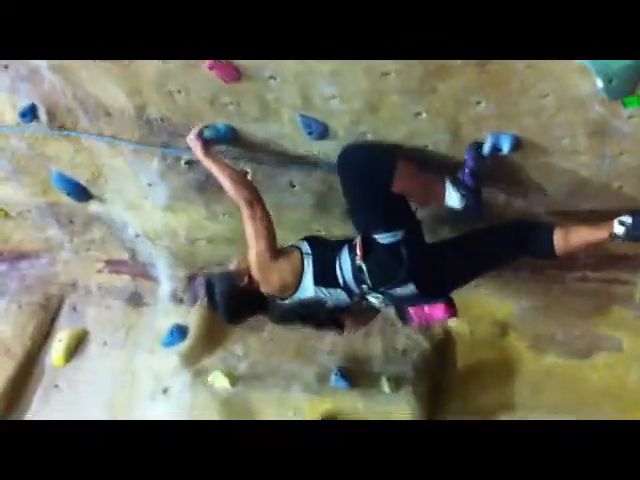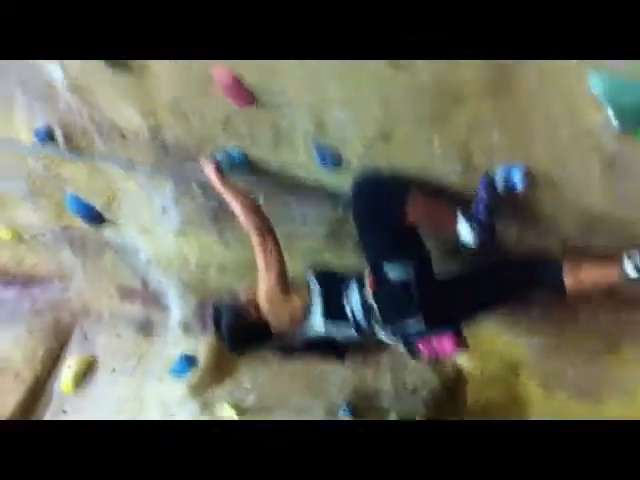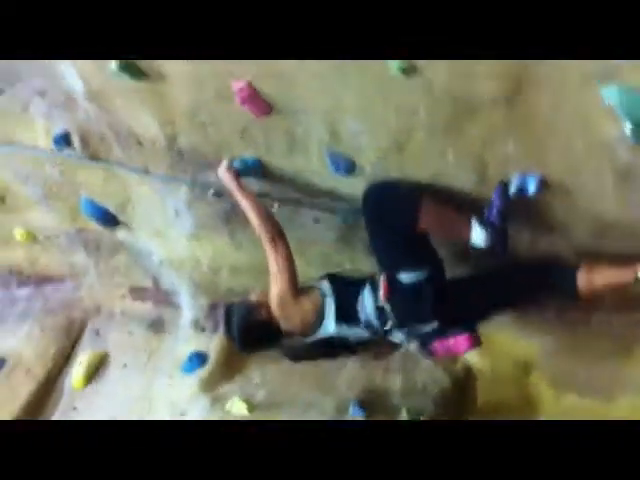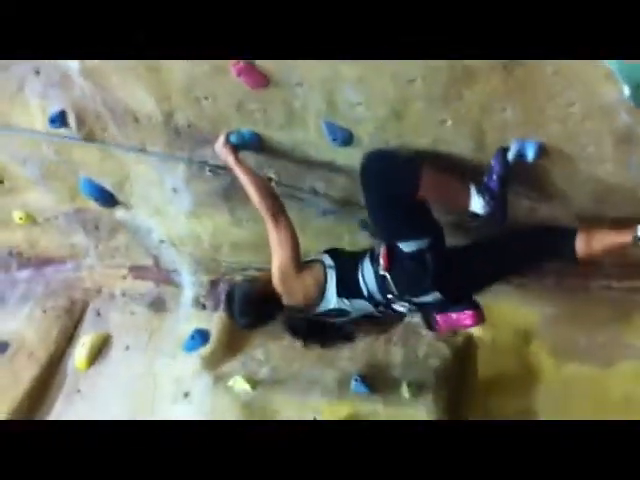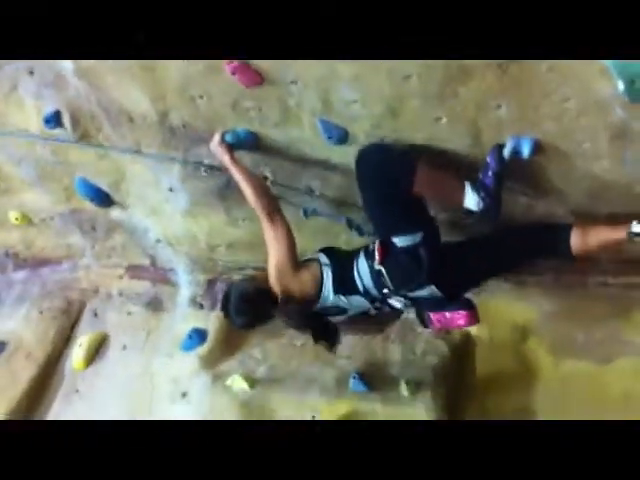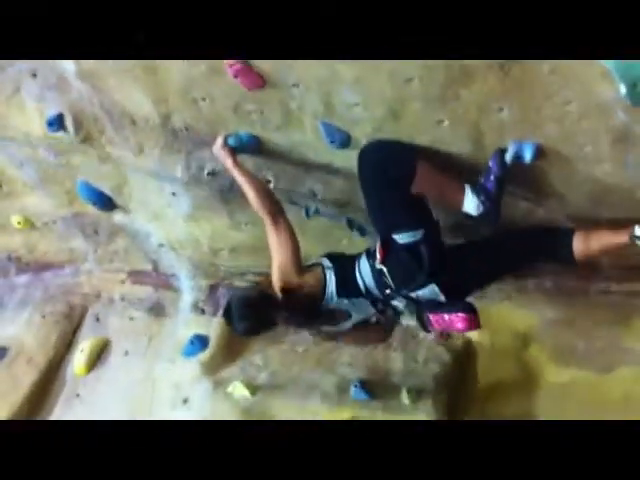
dt=0.1s
person 1, frame 1
left shoulder: (281, 299)
right shoulder: (268, 272)
left elbow: (357, 315)
right elbow: (250, 202)
right wrist: (204, 154)
left hip: (392, 282)
right hip: (389, 260)
left knee: (519, 234)
right knee: (358, 158)
right ankle: (456, 194)
person 1, frame 2
left shoulder: (284, 321)
right shoulder: (276, 308)
right elbow: (261, 231)
right wrist: (219, 182)
left hip: (415, 324)
right hip: (411, 300)
left knee: (531, 270)
right knee: (371, 189)
right ankle: (465, 229)
person 1, frame 3
left shoulder: (295, 331)
right shoulder: (286, 307)
right elbow: (274, 239)
right wrist: (234, 184)
left hip: (405, 312)
right hip: (409, 298)
left knee: (532, 275)
right knee: (382, 197)
right ankle: (481, 233)
person 1, frame 4
left shoulder: (300, 307)
right shoulder: (289, 280)
right elbow: (274, 213)
right wrist: (233, 160)
left hip: (415, 290)
right hip: (412, 269)
left knee: (543, 240)
right knee: (381, 166)
right ankle: (479, 199)
person 1, frame 5
left shoulder: (297, 305)
right shoulder: (285, 278)
right elbow: (269, 212)
right wrist: (228, 159)
left hip: (411, 281)
right hip: (407, 264)
right knee: (376, 159)
right ankle: (474, 196)
person 1, frame 6
left shoulder: (309, 322)
right shoulder: (285, 279)
left elbow: (379, 330)
right elbow: (272, 215)
right wrist: (232, 162)
left hip: (409, 286)
right hip: (411, 264)
right knee: (379, 156)
right ankle: (474, 200)
